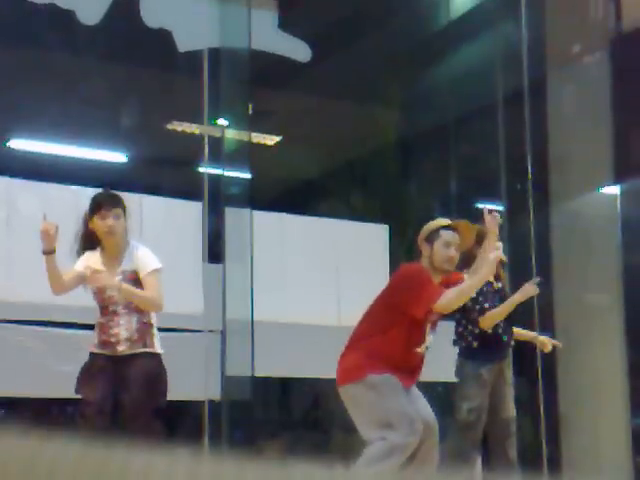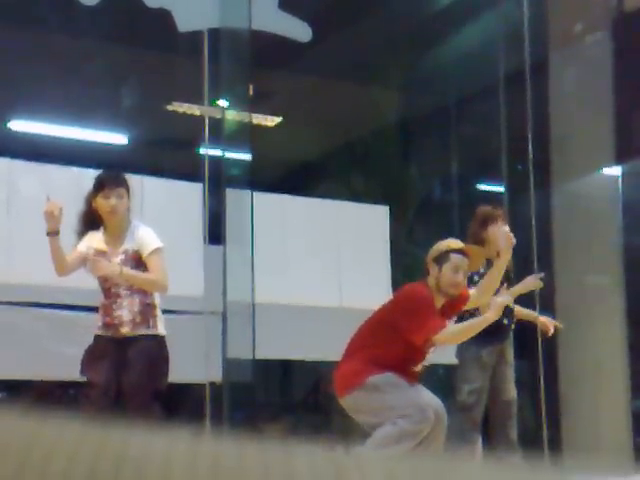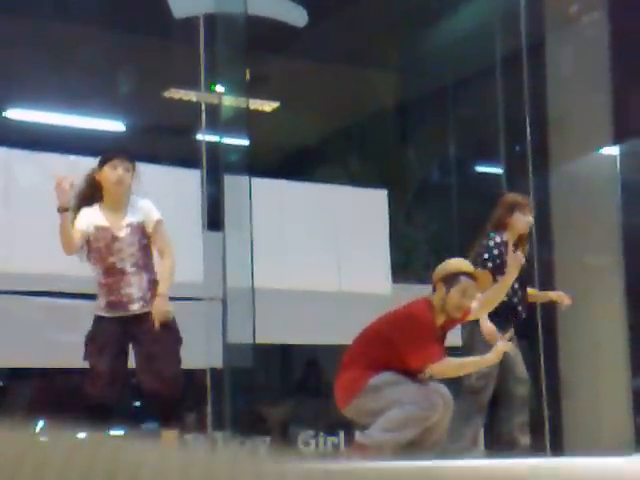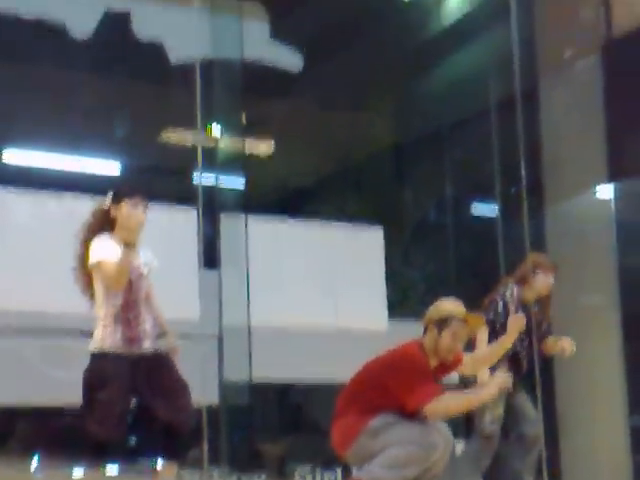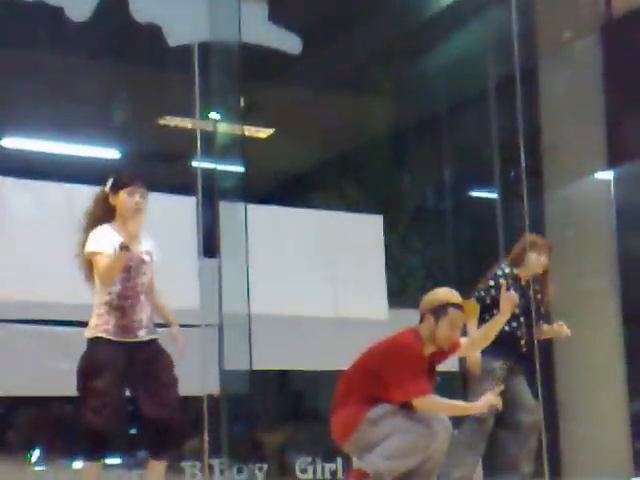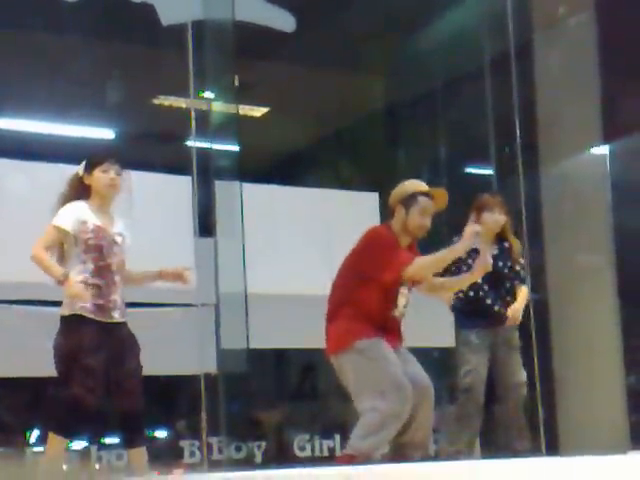
dt=0.7s
person 1, frame 1
left shoulder: (141, 255)
right shoulder: (90, 259)
left elbow: (157, 303)
right elbow: (59, 288)
left wrist: (117, 284)
right wrist: (49, 250)
left hip: (142, 352)
right hip: (103, 352)
left knee: (140, 420)
right knee: (91, 417)
person 1, frame 2
left shoulder: (143, 235)
right shoulder: (93, 239)
left elbow: (162, 283)
right elbow: (63, 269)
left wrist: (118, 271)
right wrist: (53, 231)
left hip: (145, 334)
right hip: (108, 334)
left knee: (140, 405)
right knee: (96, 403)
person 1, frame 3
left shoulder: (144, 208)
right shoulder: (89, 215)
left elbow: (167, 255)
right elbow: (70, 248)
left wrist: (162, 295)
right wrist: (65, 208)
left hip: (148, 310)
right hip: (108, 314)
left knee: (165, 378)
right knee: (100, 387)
person 1, frame 4
left shoulder: (143, 252)
right shoulder: (102, 245)
right elbow: (116, 281)
left wrist: (167, 334)
right wrist: (128, 241)
left hip: (147, 350)
right hip: (112, 350)
left knee: (178, 416)
right knee: (107, 427)
person 1, frame 5
left shoulder: (147, 241)
right shoulder: (102, 234)
right elbow: (106, 277)
left wrist: (172, 324)
right wrist: (126, 242)
left hip: (145, 341)
right hip: (106, 340)
left knee: (166, 414)
right knee: (100, 420)
person 1, frame 6
left shoulder: (118, 224)
right shoulder: (76, 211)
right elbow: (39, 250)
left wrist: (161, 275)
right wrist: (66, 279)
left hip: (116, 322)
right hip: (81, 319)
left knee: (131, 399)
right knee: (79, 397)
left ankle: (142, 475)
right ankle: (49, 473)
person 2, frame 1
left shoulder: (497, 281)
right elbow: (485, 321)
left wrist: (535, 337)
right wrist: (519, 297)
left hip: (501, 361)
right hip: (476, 364)
left knee: (505, 425)
right knee: (470, 426)
person 2, frame 2
left shoulder: (501, 263)
left wrist: (536, 318)
right wrist: (520, 288)
left hip: (502, 343)
right hip: (477, 344)
left knee: (506, 406)
right knee: (471, 409)
person 2, frame 3
left shoulder: (516, 249)
right shoulder: (492, 243)
left wrist: (549, 295)
right wrist: (484, 321)
left hip: (505, 330)
right hip: (486, 329)
left knee: (518, 387)
right knee: (478, 391)
left ankle: (513, 449)
right ankle: (463, 452)
person 2, frame 4
left shoulder: (535, 308)
right shoulder: (509, 294)
left elbow: (543, 343)
right elbow: (485, 328)
left wrist: (561, 344)
left hip: (513, 376)
left knee: (531, 428)
right knee: (490, 430)
person 2, frame 5
left shoulder: (534, 290)
right shoulder: (503, 274)
left elbow: (534, 329)
right elbow: (473, 305)
left wrist: (553, 330)
left hip: (513, 361)
right hip: (489, 356)
left knee: (529, 416)
right knee: (482, 416)
person 2, frame 6
left shoulder: (511, 248)
left elbow: (522, 283)
right elbow: (440, 279)
left wrist: (519, 304)
left hip: (504, 327)
right hip: (471, 328)
left knee: (515, 388)
right knee: (472, 389)
left ankle: (519, 450)
right ankle: (457, 453)
person 3, frame 1
left shoulder: (440, 281)
right shoulder: (411, 275)
left elbow: (471, 280)
right elbow: (445, 304)
left wrist: (491, 238)
right wrist: (485, 272)
left hip: (397, 375)
right hip: (366, 371)
left knee: (427, 428)
right knee: (402, 431)
person 3, frame 2
left shoulder: (444, 298)
right shoulder: (416, 296)
left elbow: (480, 295)
right elbow: (443, 337)
left wrist: (505, 256)
right wrist: (489, 315)
left hip: (389, 376)
right hip: (358, 378)
left knee: (435, 415)
right knee: (418, 414)
person 3, frame 3
left shoulder: (443, 311)
right shoulder: (417, 316)
left elbow: (482, 307)
right elbow: (438, 367)
left wrist: (511, 273)
right wrist: (489, 358)
left hip: (384, 383)
right hip: (358, 386)
left knee: (441, 401)
right knee: (429, 401)
right ankle: (363, 451)
person 3, frame 4
left shoulder: (438, 355)
right shoulder: (411, 358)
left elbow: (475, 363)
right elbow: (435, 407)
left wrist: (510, 336)
right wrist: (486, 392)
right hip: (355, 431)
left knee: (439, 437)
right knee: (430, 439)
person 3, frame 5
left shoulder: (433, 343)
right shoulder: (405, 347)
left elbow: (471, 345)
right elbow: (423, 402)
left wrist: (503, 315)
right wrist: (475, 406)
left hip: (381, 413)
right hip: (354, 420)
left knee: (440, 427)
right knee: (427, 429)
person 3, frame 6
left shoulder: (407, 249)
right shoulder: (378, 238)
left elbow: (430, 285)
right elbow: (416, 271)
left wrist: (470, 277)
right wrist: (460, 248)
left hip: (384, 336)
right hip: (355, 335)
left knee: (421, 391)
right knee: (393, 398)
right ankle: (351, 466)
